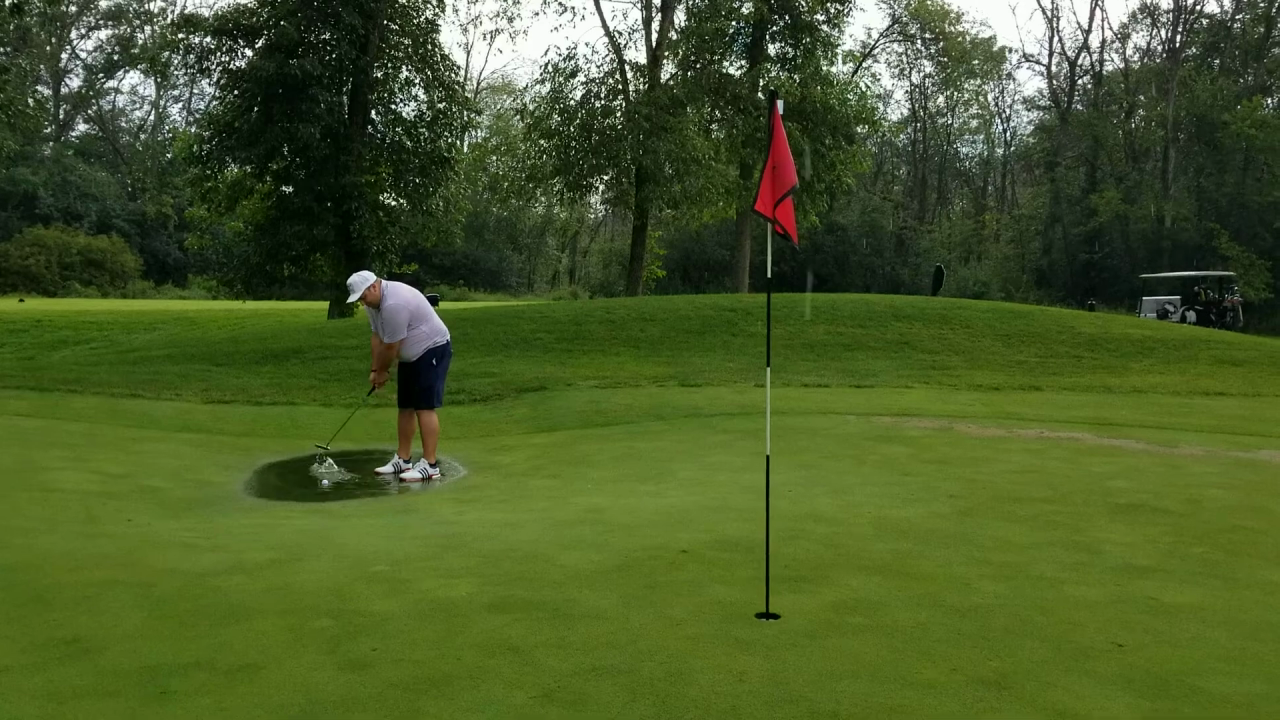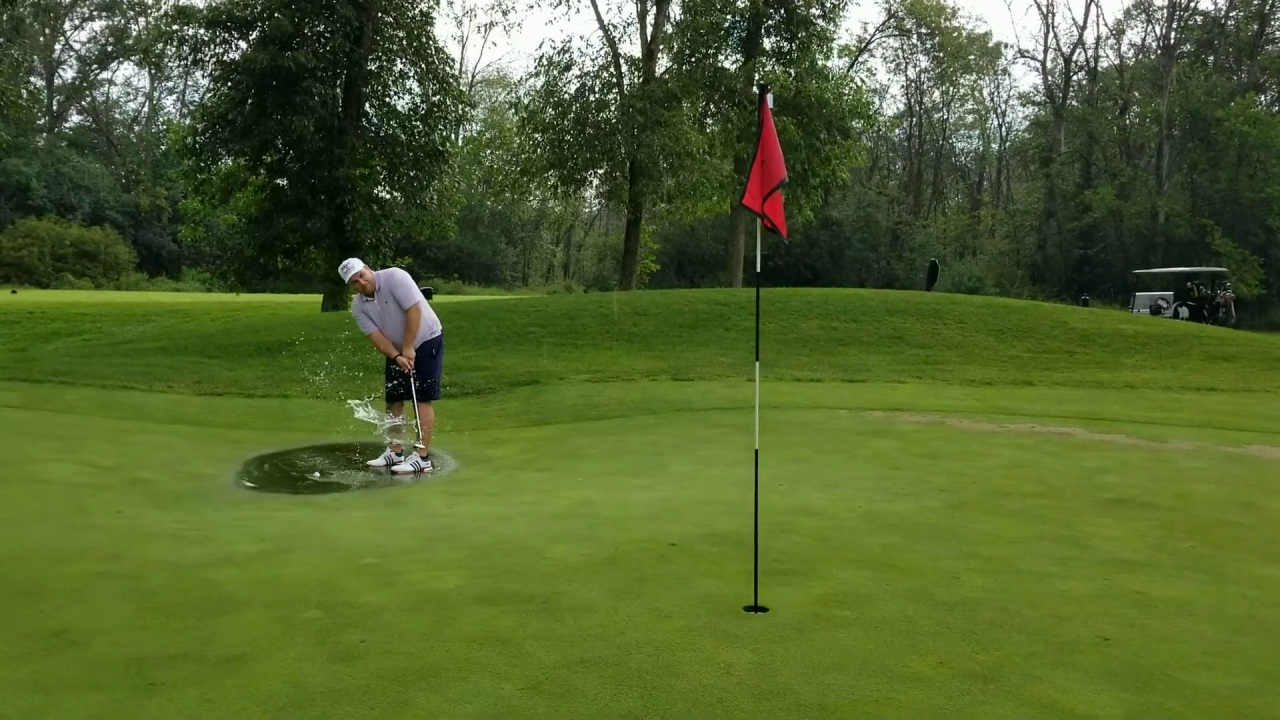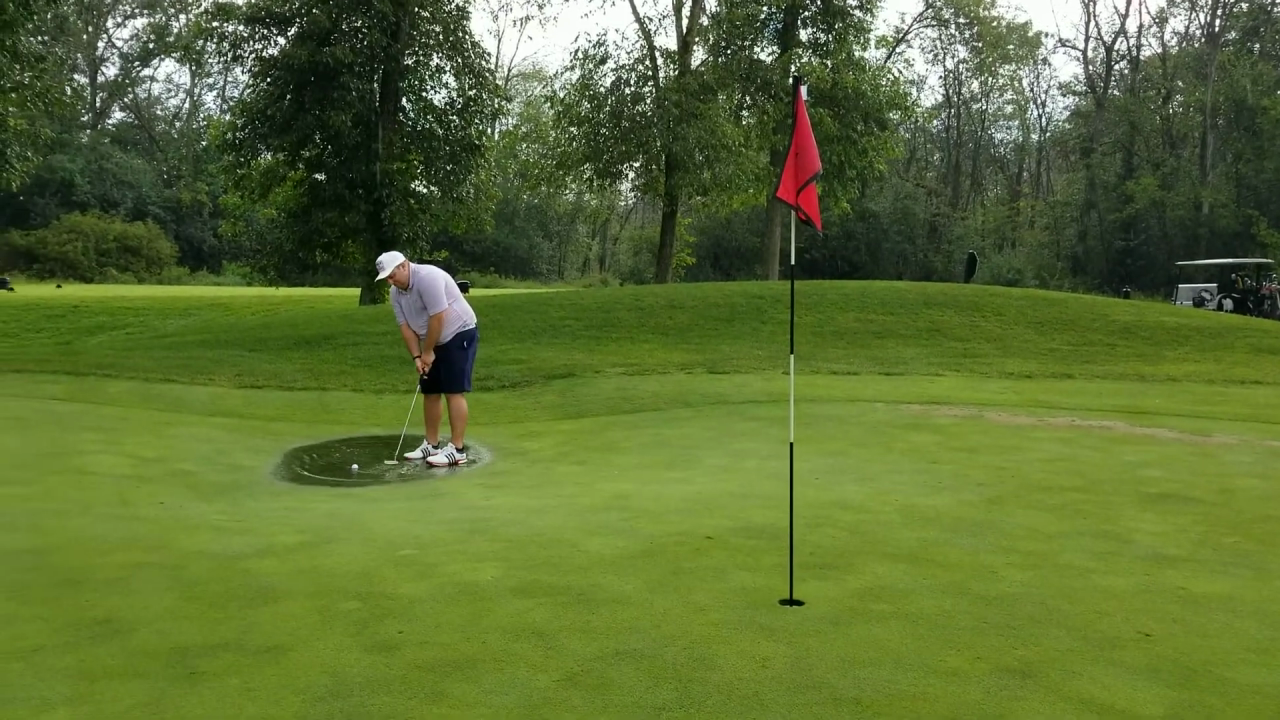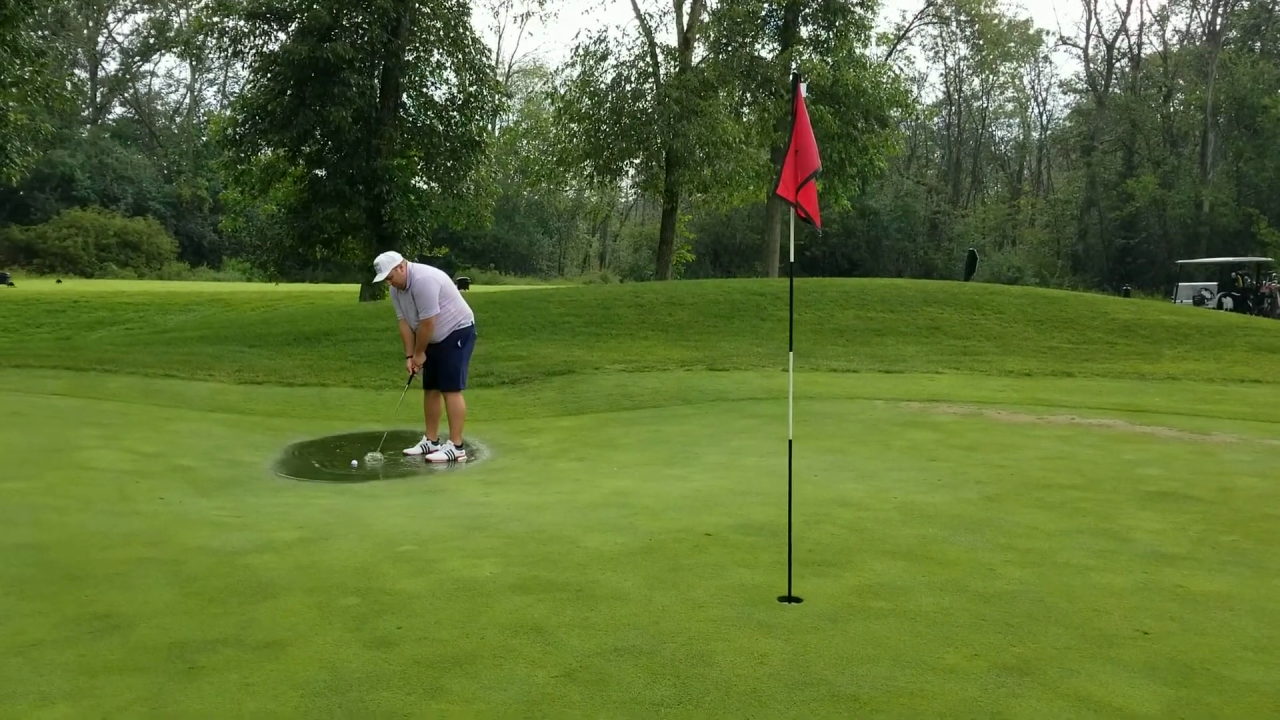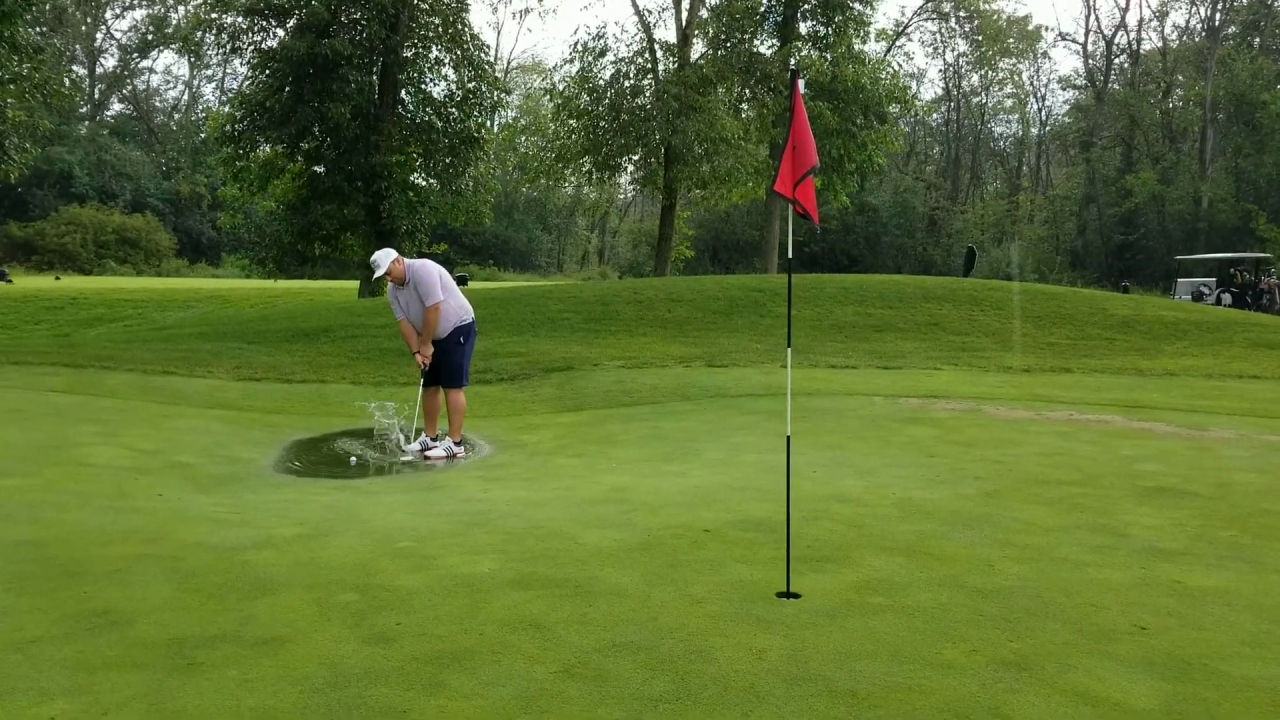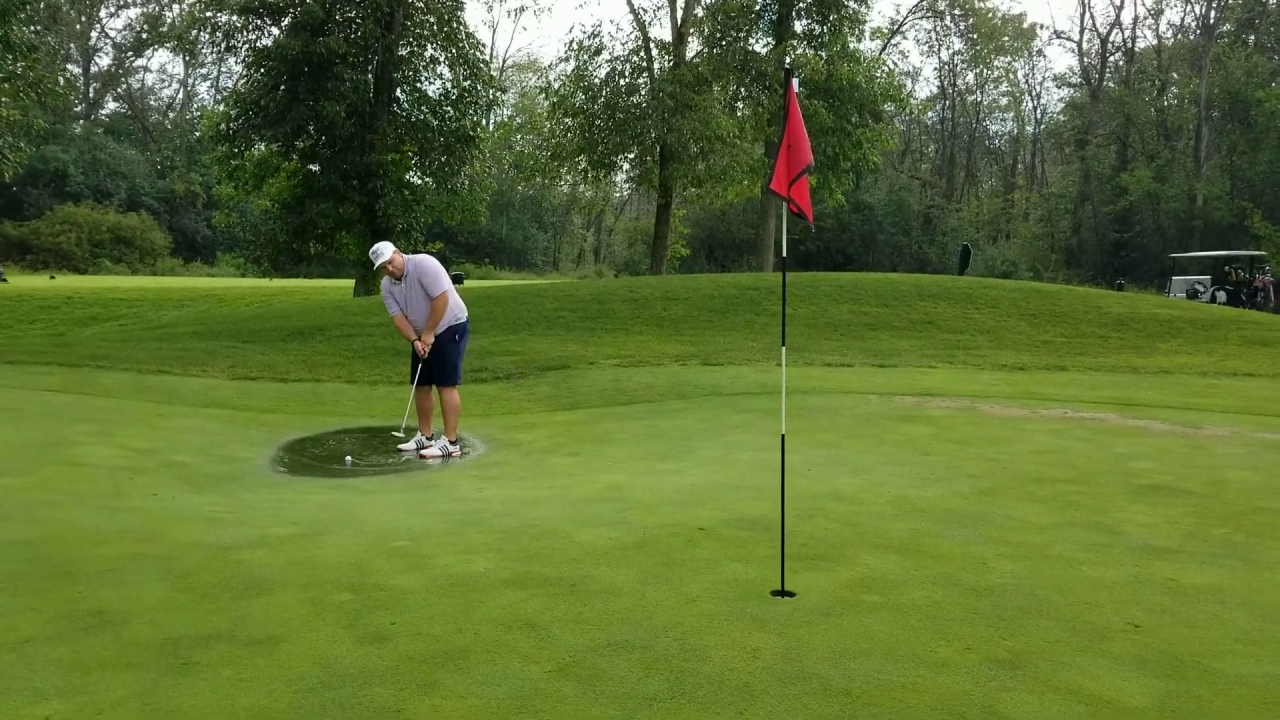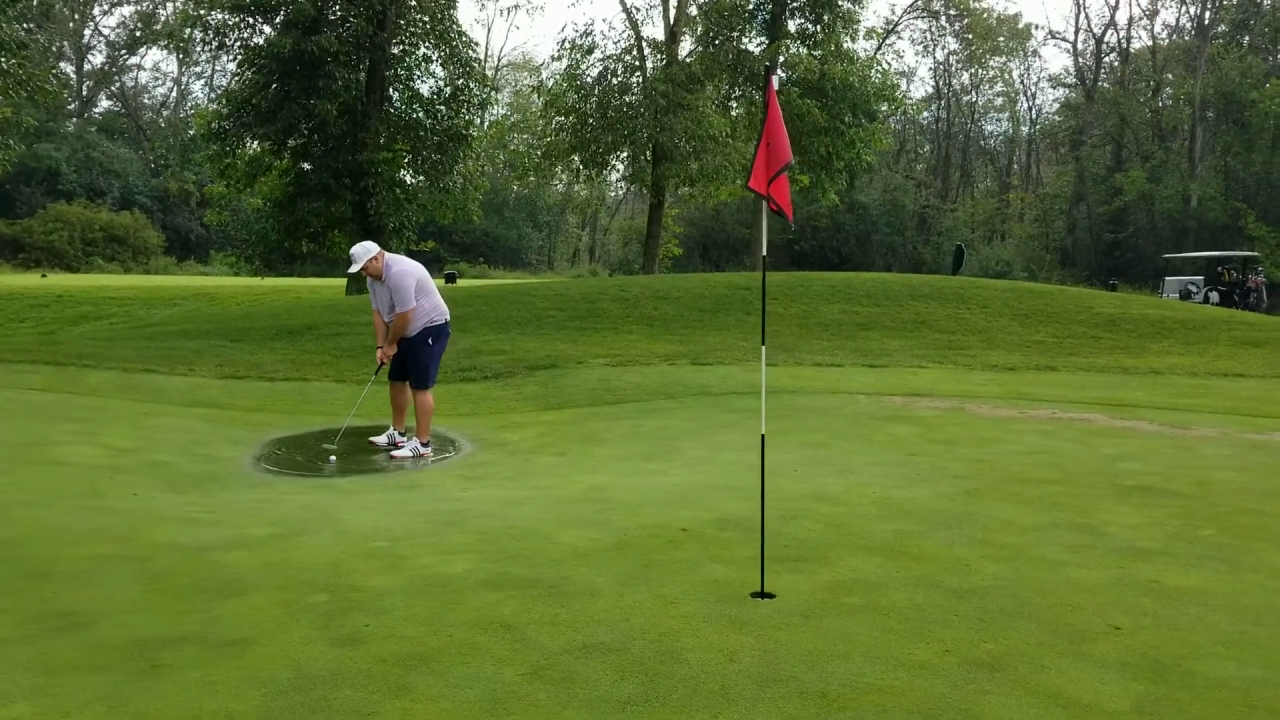
dt=0.7s
person 1, frame 1
left shoulder: (394, 304)
right shoulder: (374, 302)
left elbow: (390, 346)
right elbow: (377, 337)
left wrist: (382, 372)
right wrist: (374, 370)
left hip: (432, 351)
right hip: (410, 356)
left knee: (424, 407)
right knee: (406, 407)
left ankle: (430, 465)
right ankle: (403, 460)
person 1, frame 2
left shoulder: (394, 278)
right shoulder: (358, 305)
left elbow: (414, 310)
right elbow: (375, 335)
left wrist: (408, 348)
right wrist: (397, 356)
left hip: (426, 343)
right hip: (397, 352)
left knee: (422, 400)
right knee: (393, 401)
left ankle: (422, 458)
right ankle: (394, 452)
person 1, frame 3
left shoulder: (428, 277)
right shoulder: (396, 293)
left elbow: (438, 318)
right elbow: (406, 326)
left wrist: (428, 352)
right wrist: (417, 356)
left hip: (460, 335)
right hip: (435, 342)
left knee: (454, 392)
right knee: (430, 393)
left ankle: (457, 450)
right ankle: (431, 445)
person 1, frame 4
left shoulder: (423, 280)
right shoulder: (396, 288)
left elbow: (427, 323)
right elbow: (404, 322)
left wrist: (419, 353)
right wrist: (409, 355)
left hip: (457, 333)
right hip: (435, 339)
left knee: (451, 389)
right knee: (431, 389)
left ankle: (456, 446)
right ankle: (431, 441)
person 1, frame 5
left shoulder: (422, 270)
right shoulder: (393, 289)
left elbow: (433, 309)
right elbow: (404, 322)
left wrist: (427, 344)
right wrist: (416, 352)
left hip: (457, 330)
right hip: (432, 339)
left knee: (452, 386)
right knee: (429, 386)
left ankle: (455, 443)
right ankle: (430, 437)
person 1, frame 6
left shoulder: (424, 264)
right shoulder: (387, 285)
left elbow: (441, 298)
right elbow: (397, 317)
left wrist: (428, 333)
right wrist: (415, 340)
left hip: (450, 329)
right hip: (422, 336)
left knee: (446, 385)
right knee: (421, 385)
left ankle: (450, 442)
right ankle: (425, 436)
person 1, frame 7
left shoulder: (399, 272)
right shoulder: (374, 278)
left elbow: (403, 316)
right elbow: (378, 313)
left wrist: (390, 344)
right wrist: (380, 346)
left hip: (430, 328)
right hip: (408, 333)
left knee: (420, 386)
right knee: (397, 381)
left ankle: (422, 443)
right ankle: (398, 432)
